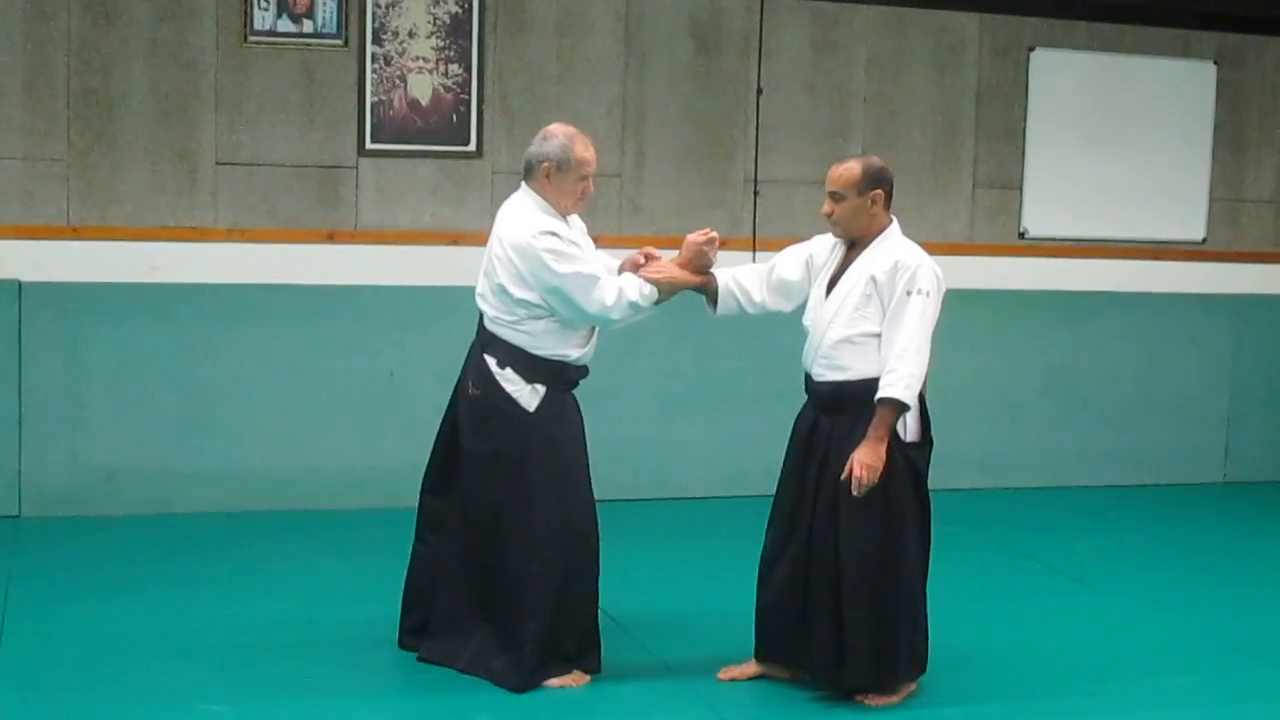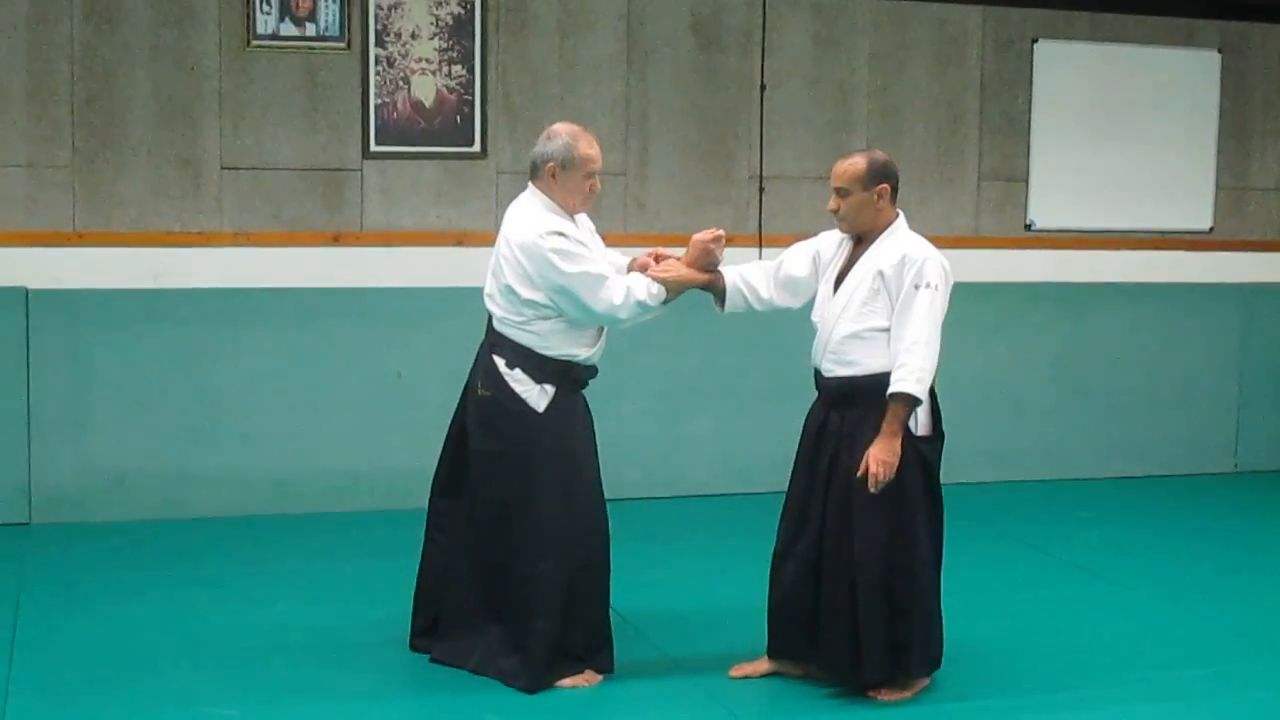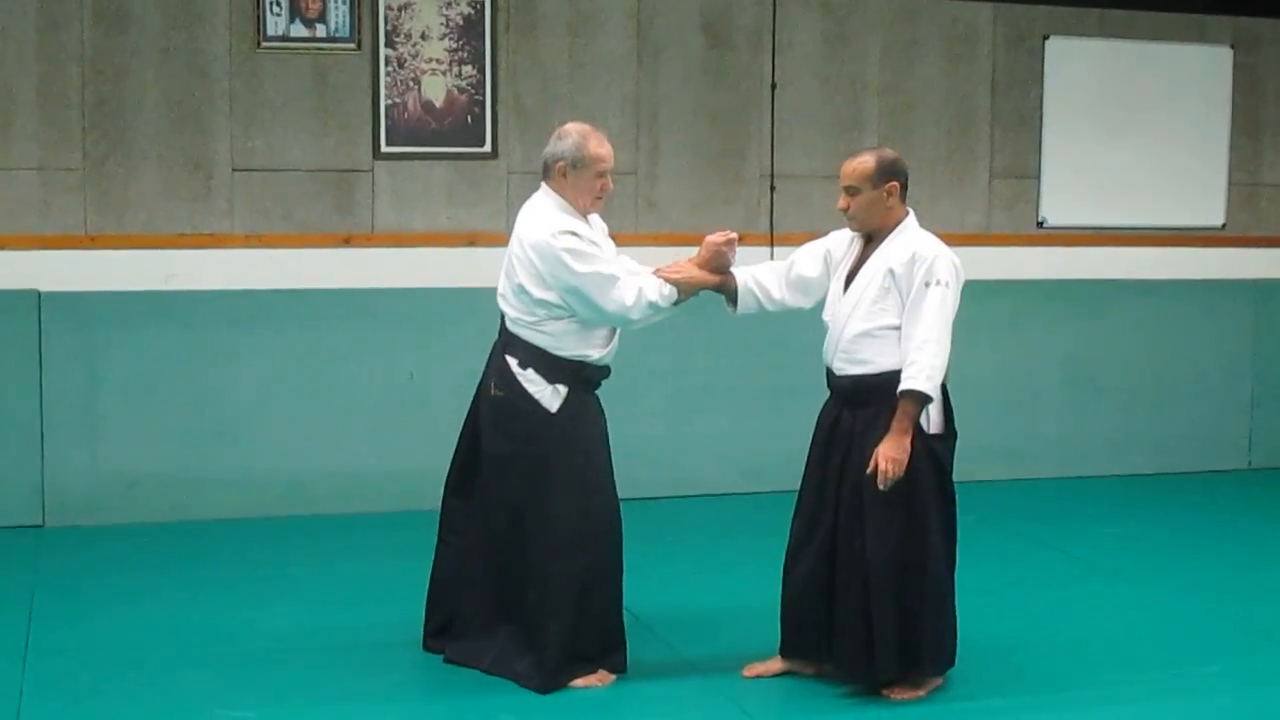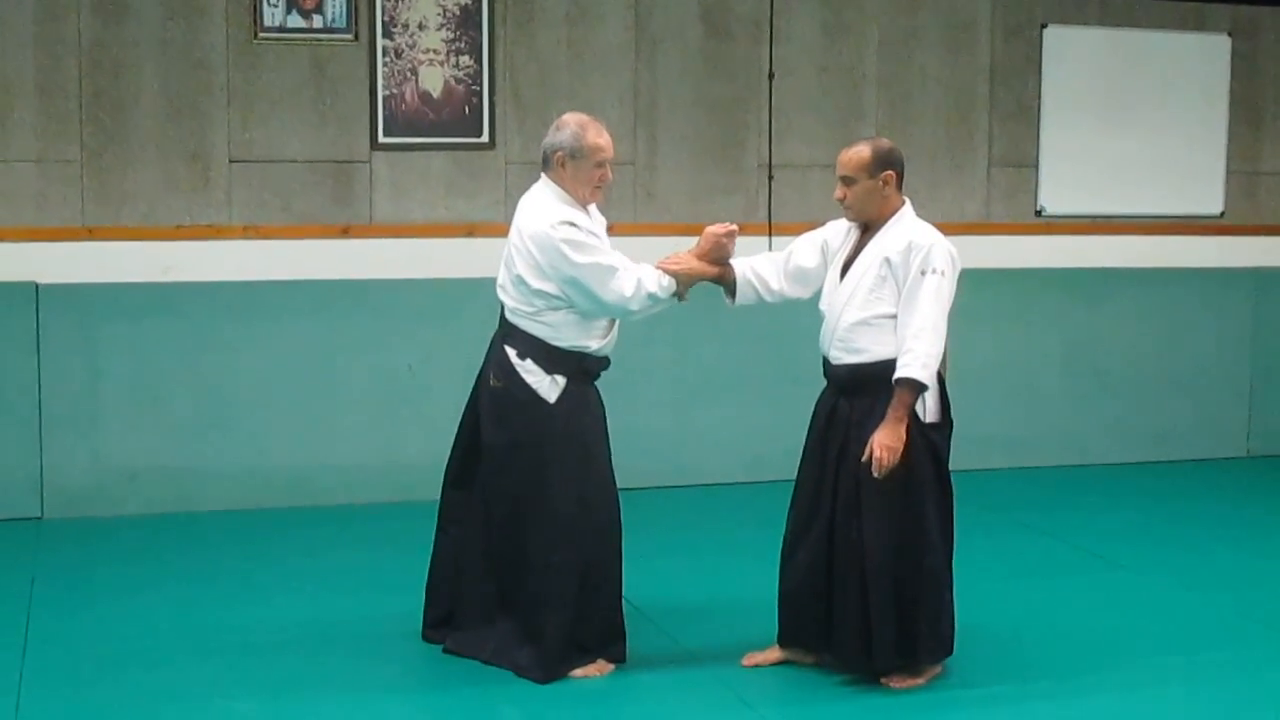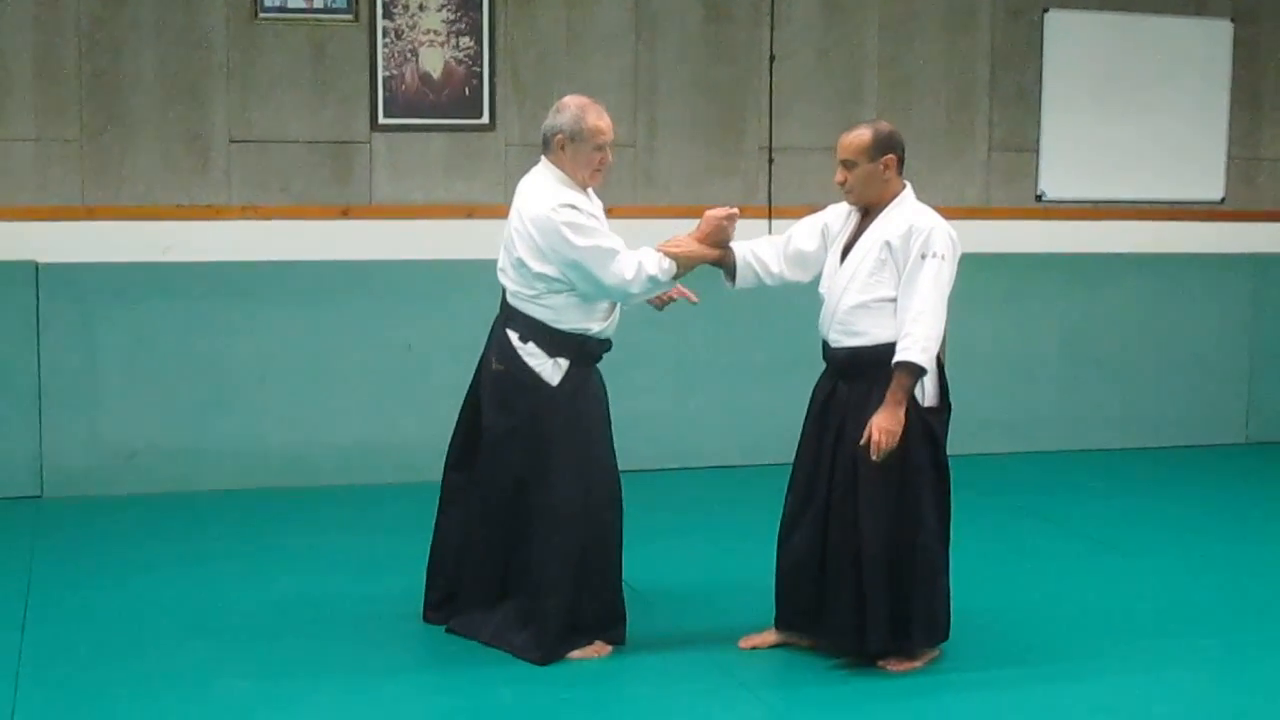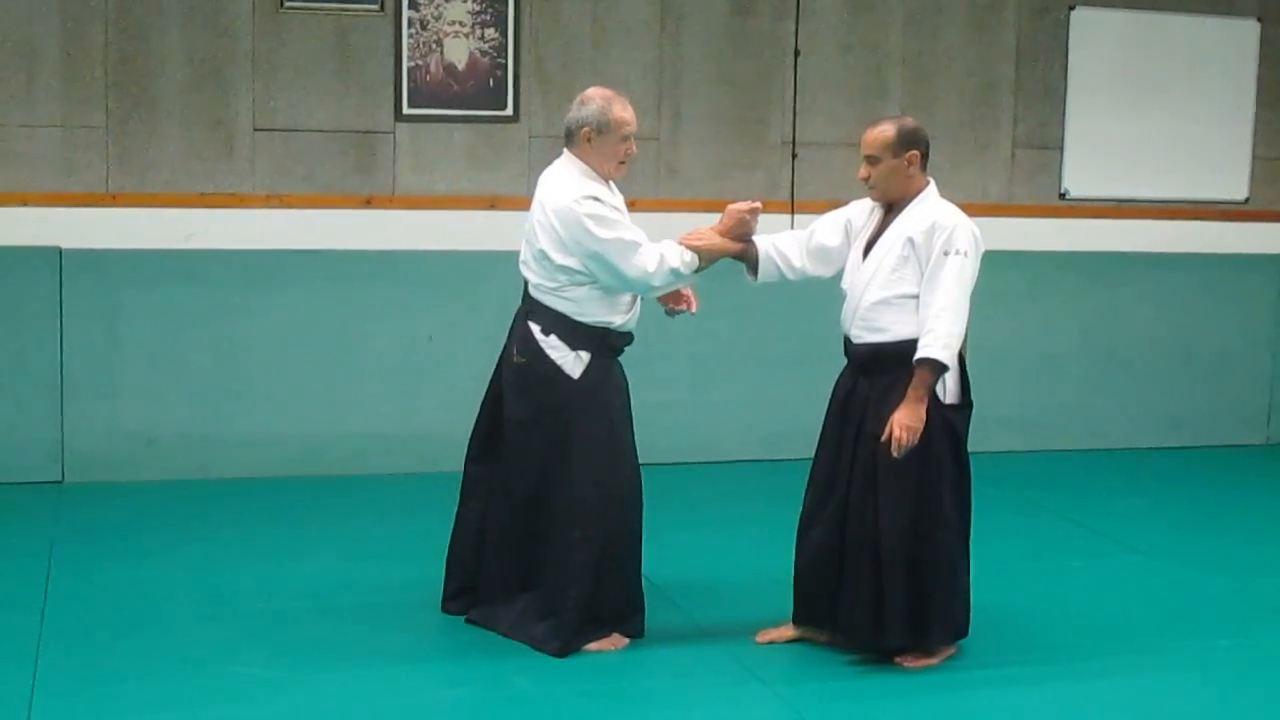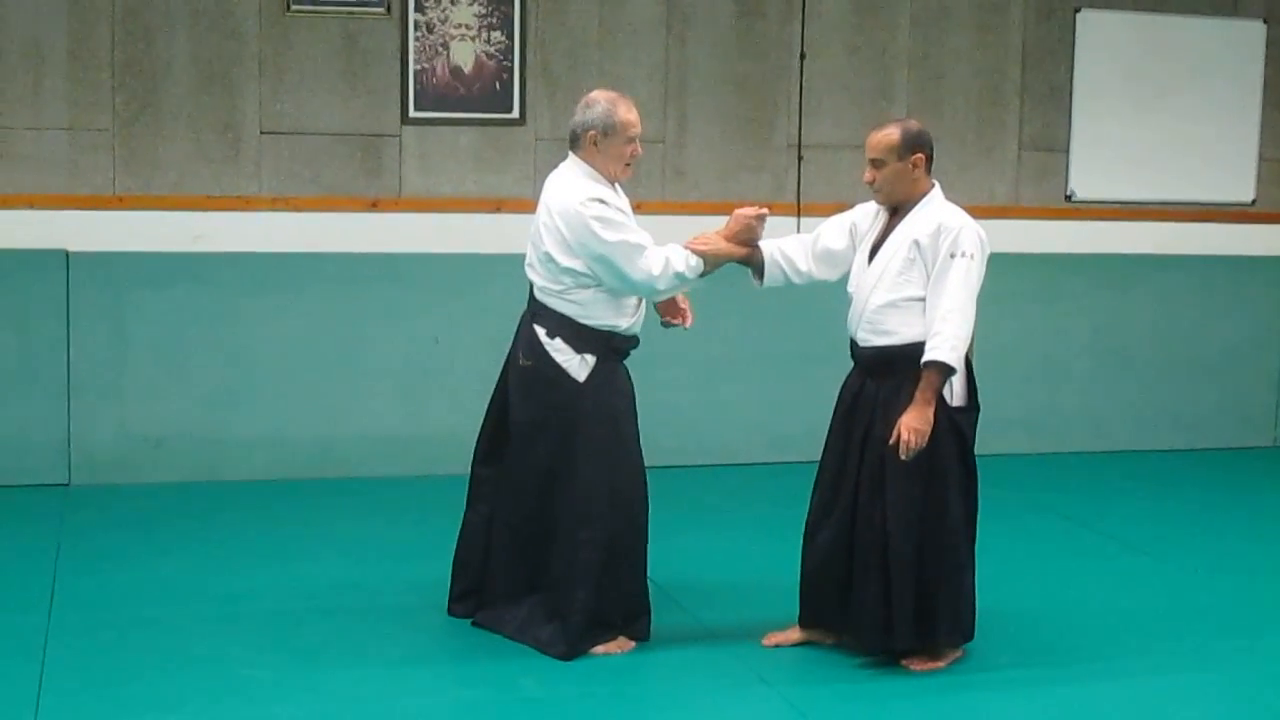
dt=0.2s
person 1, frame 1
left shoulder: (545, 213)
right shoulder: (534, 235)
left elbow: (589, 272)
right elbow: (603, 302)
left wrist: (623, 265)
right wrist: (680, 271)
left hip: (498, 382)
right hip: (524, 392)
left knee: (470, 506)
right knee: (550, 523)
left ankle: (440, 626)
right ankle: (542, 656)
person 1, frame 2
left shoulder: (554, 213)
right shoulder: (541, 235)
left elbow: (599, 268)
right elbow: (610, 301)
left wrist: (634, 265)
right wrist: (686, 269)
left hip: (507, 382)
right hip: (532, 392)
left knee: (480, 506)
right knee: (560, 523)
left ankle: (451, 627)
right ankle: (552, 656)
person 1, frame 3
left shoulder: (569, 214)
right shoulder: (554, 235)
left elbow: (612, 273)
right elbow: (622, 302)
left wrist: (661, 275)
right wrist: (697, 271)
left hip: (520, 383)
right hip: (545, 393)
left knee: (493, 507)
right knee: (573, 523)
left ankle: (466, 628)
right ankle: (565, 656)
person 1, frame 4
left shoulder: (565, 205)
right shoulder: (553, 225)
left elbow: (608, 274)
right elbow: (620, 293)
left wrist: (663, 279)
right wrist: (697, 262)
left hip: (520, 374)
right hip: (545, 384)
left knee: (492, 497)
right knee: (572, 512)
left ankle: (465, 618)
right ankle: (565, 646)
person 1, frame 5
left shoulder: (557, 187)
right shoulder: (554, 209)
left elbow: (601, 266)
right elbow: (620, 276)
left wrist: (651, 283)
right wrist: (697, 245)
left hip: (521, 356)
right hip: (547, 366)
left knee: (496, 480)
right knee: (574, 496)
left ankle: (465, 599)
right ankle: (562, 629)
person 1, frame 6
left shoulder: (576, 180)
right shoulder: (577, 200)
left elbow: (618, 261)
right elbow: (643, 266)
left wrist: (662, 285)
right wrist: (719, 237)
left hip: (544, 348)
right hip: (569, 359)
left knee: (518, 472)
right knee: (594, 488)
left ankle: (486, 590)
right ankle: (580, 620)
person 1, frame 7
left shoulder: (582, 183)
right shoulder: (582, 203)
left elbow: (622, 265)
right elbow: (648, 269)
left wrist: (660, 295)
right wrist: (726, 242)
left hip: (550, 351)
right hip: (574, 362)
left knee: (525, 475)
right knee: (599, 492)
left ankle: (492, 593)
right ankle: (585, 622)
person 2, frame 1
left shoulder: (908, 266)
right shoulder: (824, 251)
left elbow: (905, 360)
right elbow: (760, 283)
left wrist: (876, 439)
right wrist: (691, 279)
left hip: (876, 422)
right hip: (821, 416)
left knee: (877, 552)
right knee: (795, 540)
left ankle: (894, 672)
right ankle: (780, 654)
person 2, frame 2
left shoulder: (916, 260)
right shoulder: (831, 247)
left elbow: (916, 355)
right elbow: (768, 281)
left wrist: (890, 435)
right wrist: (699, 277)
left hip: (888, 416)
right hip: (833, 412)
left knee: (890, 548)
right knee: (808, 536)
left ankle: (906, 668)
right ankle: (794, 651)
person 2, frame 3
left shoulder: (926, 257)
right shoulder: (842, 246)
left elbow: (926, 352)
right elbow: (780, 281)
left wrist: (900, 433)
right wrist: (711, 279)
left hip: (901, 416)
right hip: (846, 411)
left knee: (903, 546)
right knee: (820, 534)
left ankle: (921, 666)
right ankle: (808, 650)
person 2, frame 4
left shoulder: (923, 246)
right shoulder: (839, 236)
left elbow: (922, 341)
right elbow: (778, 272)
left wrist: (895, 422)
right wrist: (711, 270)
left hip: (897, 404)
right hip: (842, 400)
left knee: (901, 535)
right knee: (818, 523)
left ankle: (919, 655)
right ankle: (806, 639)
person 2, frame 5
left shoulder: (922, 230)
right shoulder: (837, 220)
left elbow: (920, 325)
right elbow: (776, 256)
left wrist: (892, 405)
right wrist: (710, 253)
left hip: (893, 387)
right hip: (839, 384)
left knee: (895, 519)
right knee: (814, 507)
left ankle: (915, 638)
right ankle: (802, 622)
person 2, frame 6
left shoulder: (946, 227)
right shoulder: (862, 216)
left elbow: (943, 322)
right elbow: (802, 250)
left wrist: (916, 402)
right wrist: (738, 247)
left hip: (916, 382)
right hip: (862, 379)
left knee: (915, 514)
right knee: (831, 502)
left ankle: (933, 635)
right ankle: (821, 616)
person 2, frame 7
left shoulder: (952, 229)
right shoulder: (867, 218)
left elbow: (949, 324)
right elbow: (806, 254)
left wrist: (923, 403)
right wrist: (739, 250)
left hip: (922, 386)
right hip: (868, 381)
left knee: (922, 516)
right knee: (840, 505)
left ankle: (938, 637)
right ankle: (825, 620)
